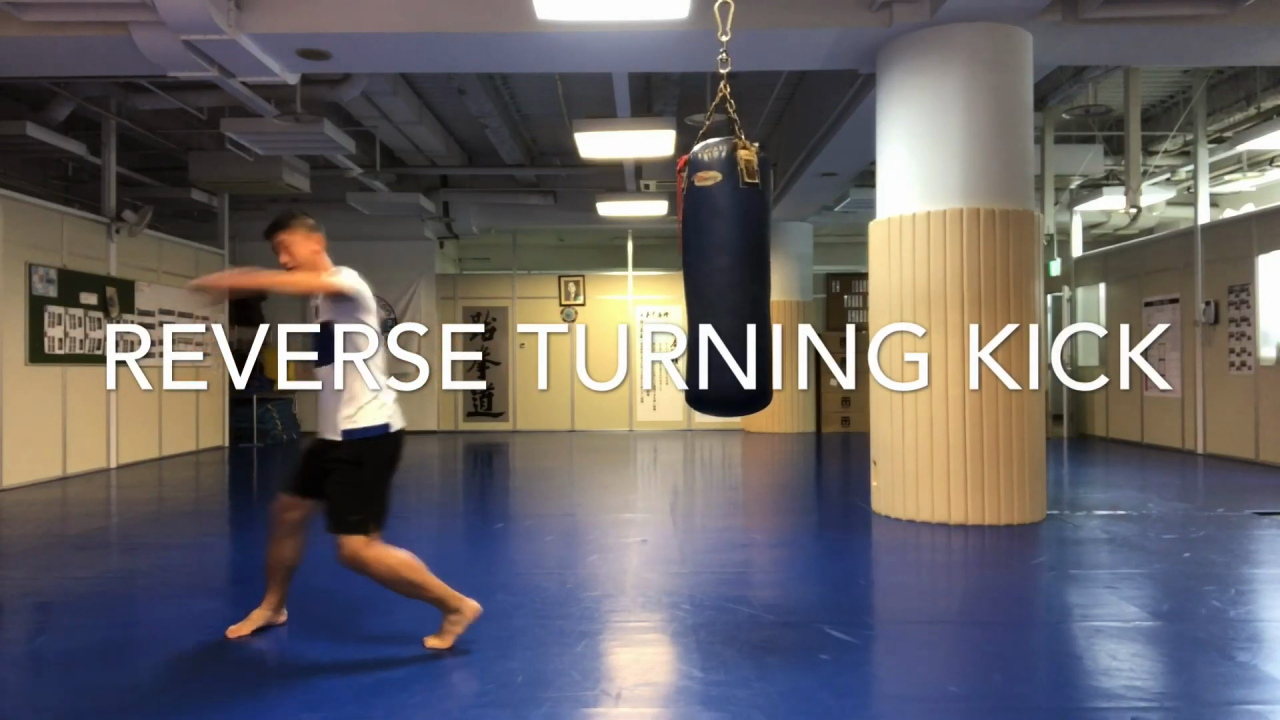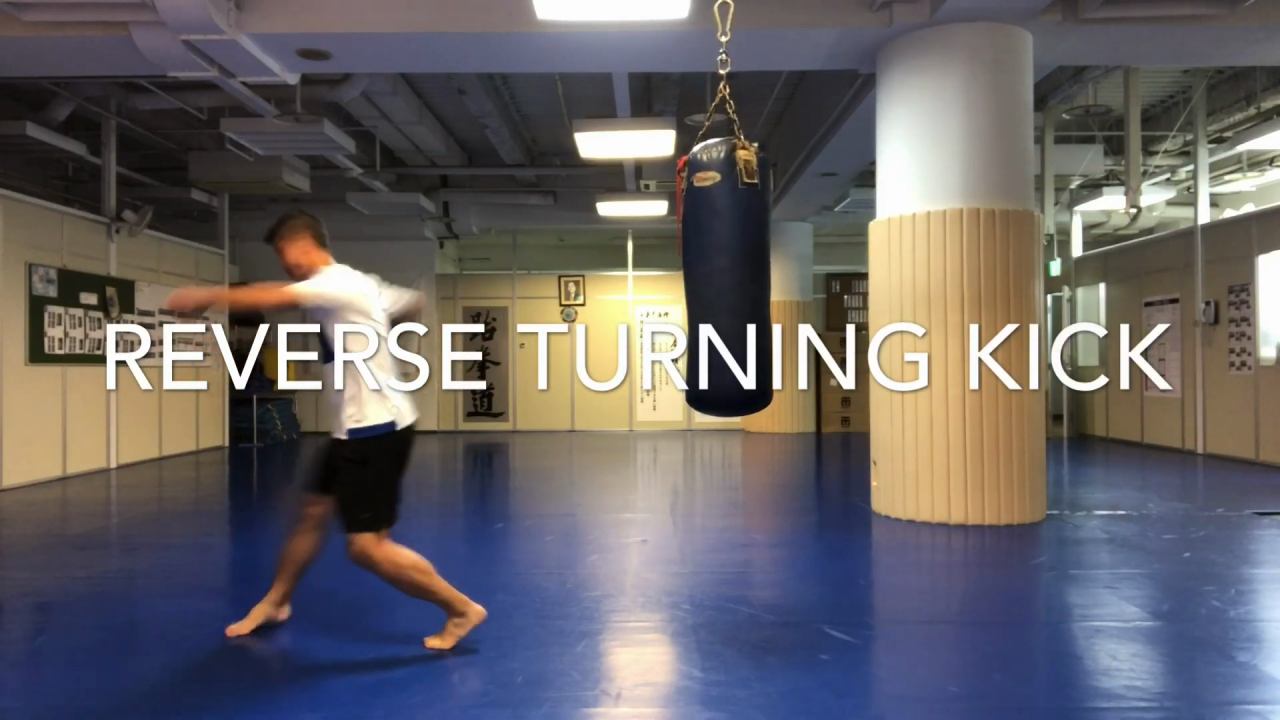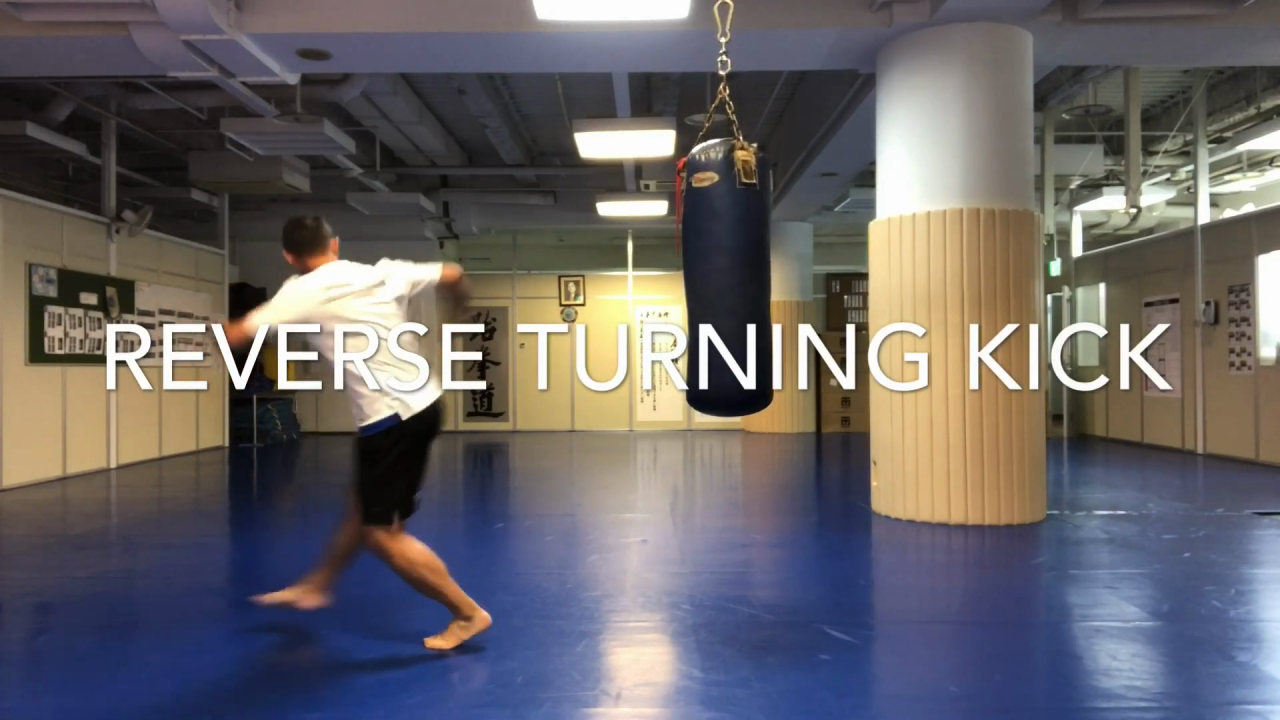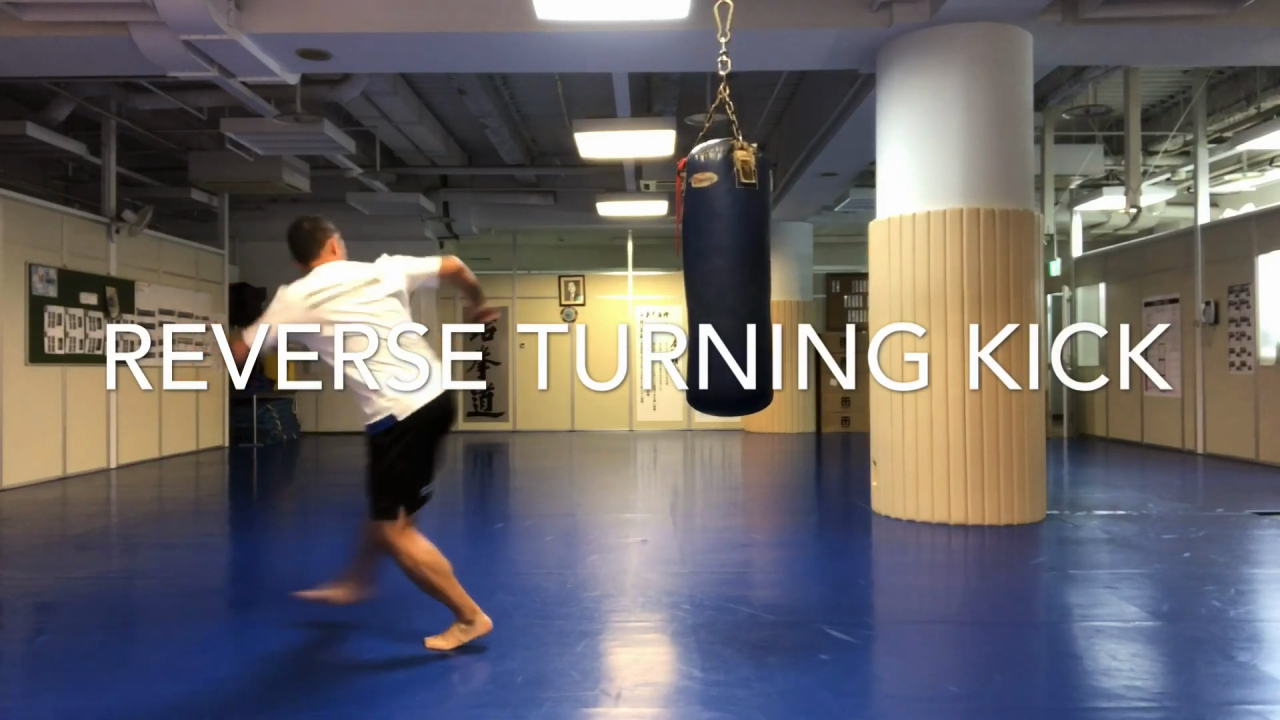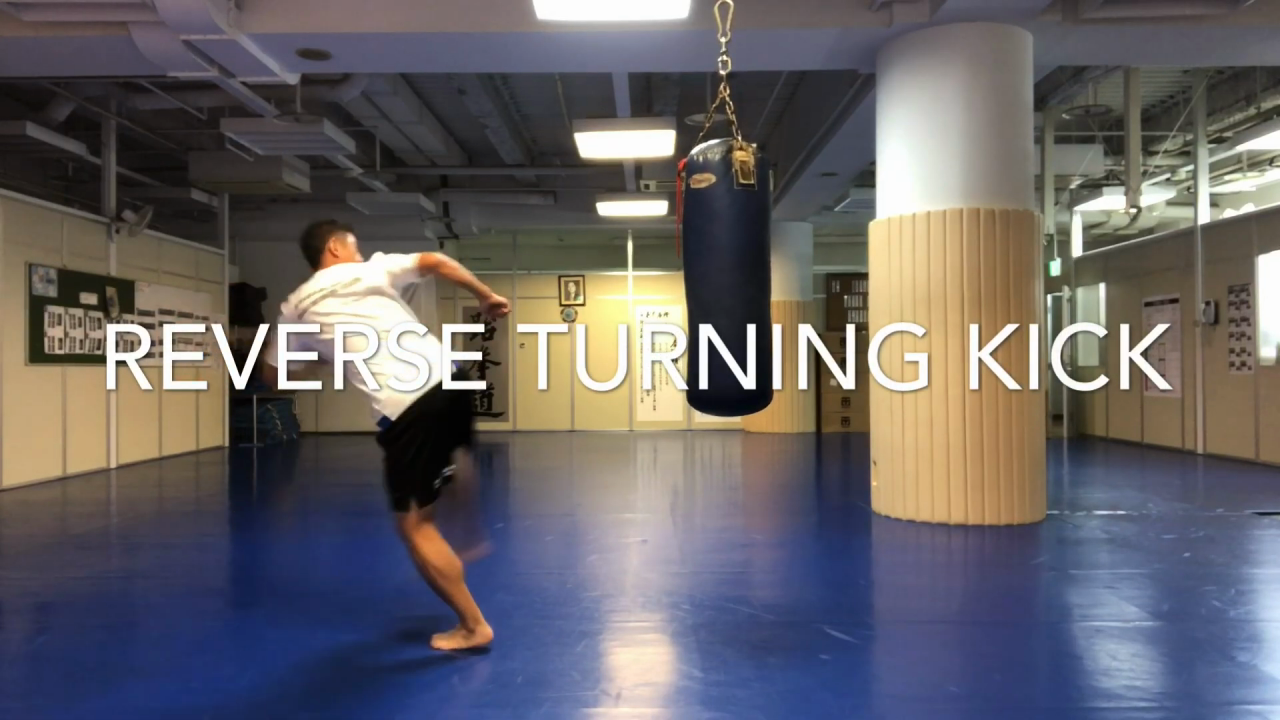
dt=0.2s
person 1, frame 1
left shoulder: (345, 287)
right shoulder: (322, 301)
left elbow: (327, 282)
left wrist: (242, 279)
left hip: (367, 435)
right hip: (336, 435)
left knee: (358, 549)
right knee: (287, 513)
left ankle: (456, 606)
right ankle: (273, 606)
person 1, frame 2
left shoulder: (336, 285)
right shoulder: (364, 284)
left elbow: (274, 297)
right elbow: (413, 302)
left wrist: (207, 297)
left hip: (376, 430)
right hip: (359, 430)
left knee: (368, 545)
right knee: (315, 512)
left ankle: (462, 609)
right ankle: (275, 601)
person 1, frame 3
left shoulder: (304, 291)
right shoulder: (384, 271)
left elbow: (237, 335)
right elbow: (453, 274)
left wrist: (216, 330)
right wrist: (456, 306)
left hip: (391, 419)
right hip: (420, 405)
left knee: (385, 535)
right knee: (363, 506)
left ankle: (469, 615)
right ankle: (316, 585)
person 1, frame 4
left shoulder: (296, 298)
right shoulder: (385, 268)
left elbow: (241, 353)
right elbow: (454, 267)
right wrist: (478, 304)
left hip: (397, 416)
right hip: (434, 398)
left knee: (395, 529)
right knee: (384, 508)
left ankle: (470, 617)
right ankle: (356, 581)
person 1, frame 5
left shoulder: (296, 307)
right shoulder: (373, 270)
left elbow: (273, 375)
right elbow: (434, 261)
right wrist: (486, 296)
left hip: (404, 410)
right hip: (447, 383)
left knee: (414, 523)
right knee: (455, 462)
left ankle: (473, 626)
